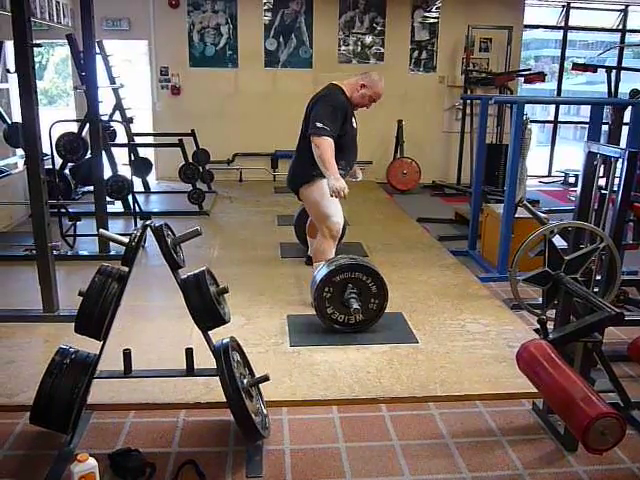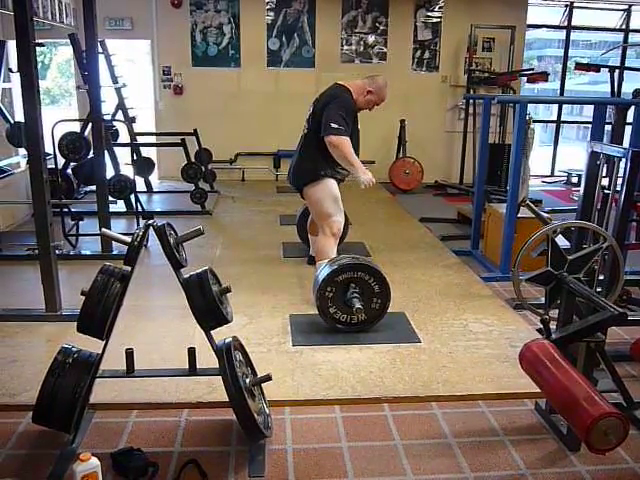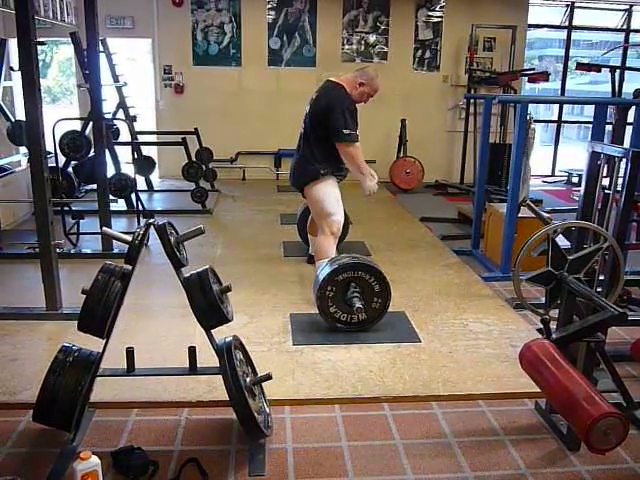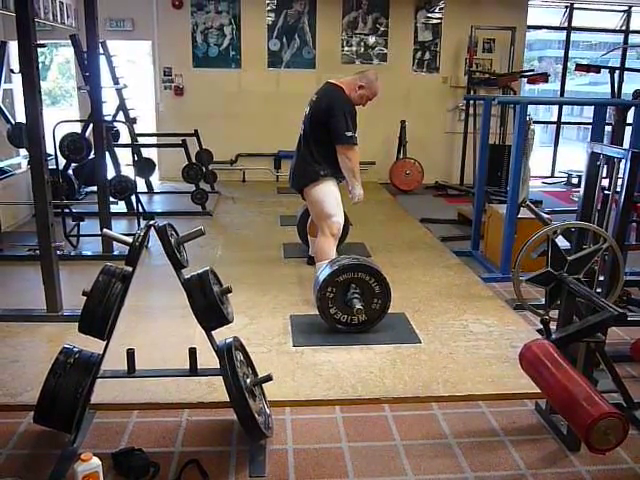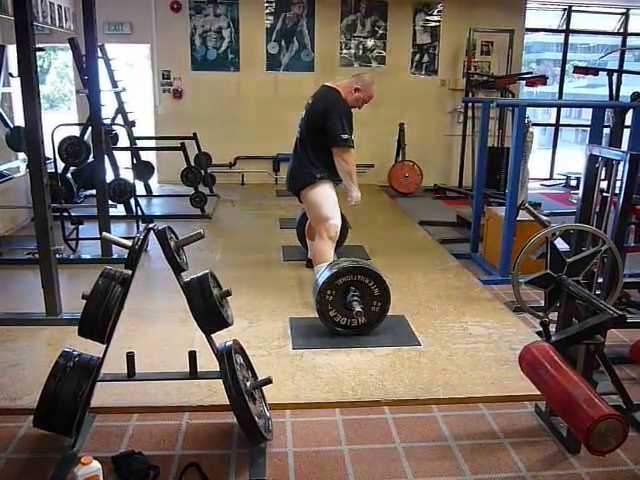
dt=1s
person 1, frame 1
left shoulder: (342, 101)
right shoulder: (332, 101)
right elbow: (320, 140)
left wrist: (350, 166)
right wrist: (334, 176)
left hip: (319, 174)
right hip: (314, 175)
left knee: (321, 217)
right knee: (332, 228)
left ankle: (313, 255)
person 1, frame 2
left shoulder: (340, 95)
right shoulder: (342, 102)
right elbow: (335, 139)
left wrist: (352, 167)
right wrist: (359, 170)
left hip: (313, 168)
right hip: (316, 172)
left knee: (321, 214)
right knee: (332, 227)
left ankle: (315, 254)
person 1, frame 3
left shoulder: (330, 91)
right shoulder: (339, 101)
left elbow: (345, 141)
right elbow: (347, 146)
left wrist: (364, 169)
right wrist: (365, 178)
left hip: (312, 168)
right hip: (317, 171)
left knee: (320, 215)
right knee: (332, 226)
left ankle: (315, 253)
person 1, frame 4
left shoulder: (328, 91)
right shoulder: (341, 104)
right elbow: (346, 149)
right wrist: (356, 185)
left hip: (311, 168)
right hip: (317, 172)
left knee: (320, 215)
right knee: (332, 227)
left ankle: (314, 255)
person 1, frame 5
left shoulder: (325, 94)
right shoulder: (337, 106)
right elbow: (343, 152)
right wrist: (353, 187)
left hip: (308, 170)
right hip: (313, 175)
left knee: (318, 217)
right knee: (329, 230)
left ankle: (313, 257)
